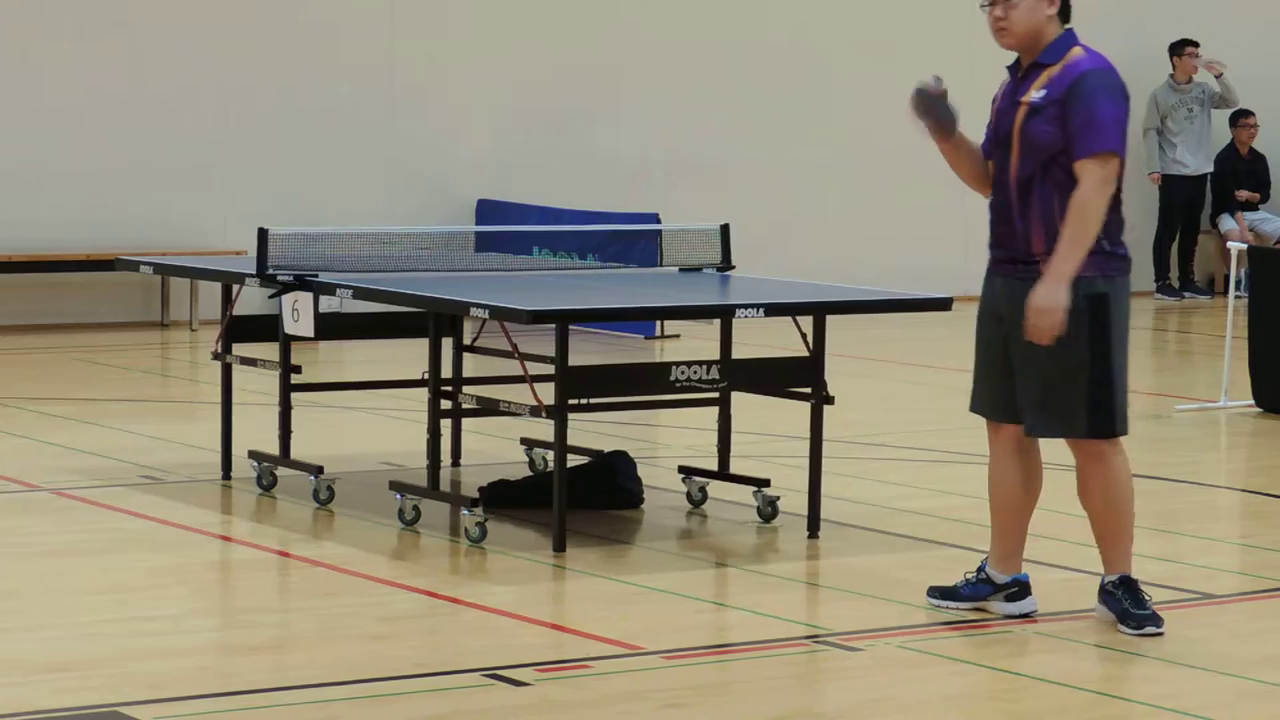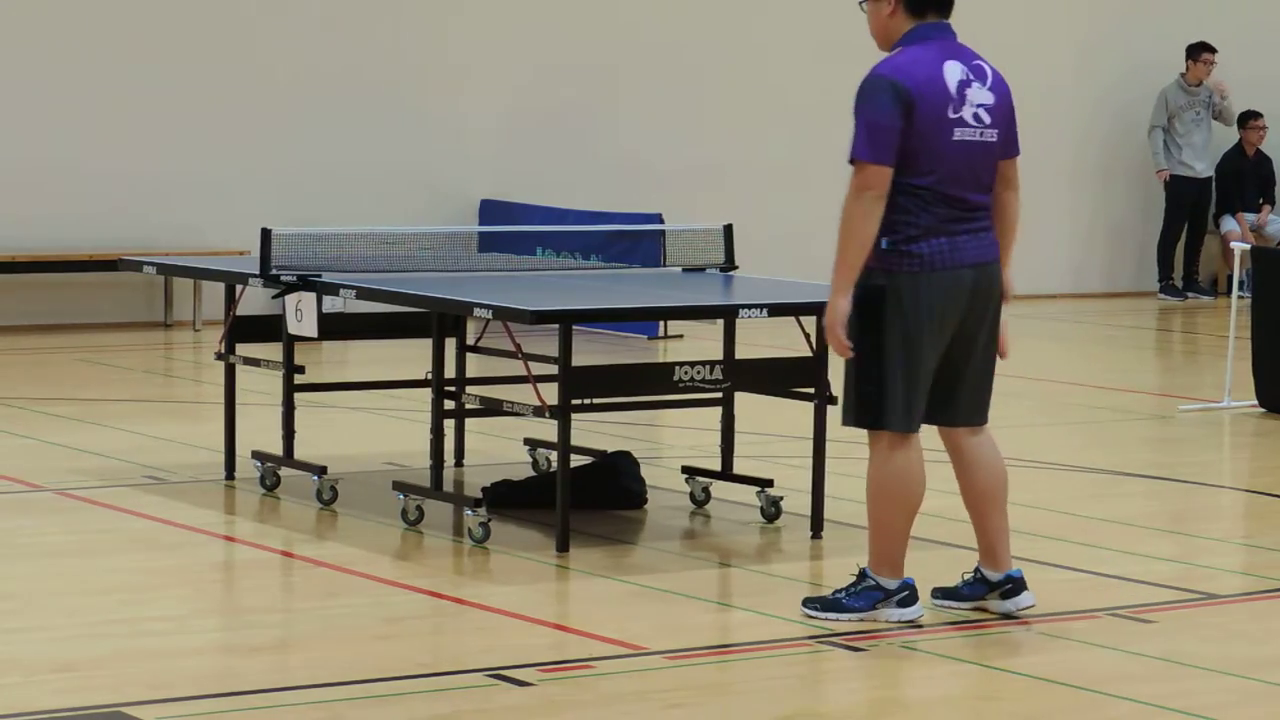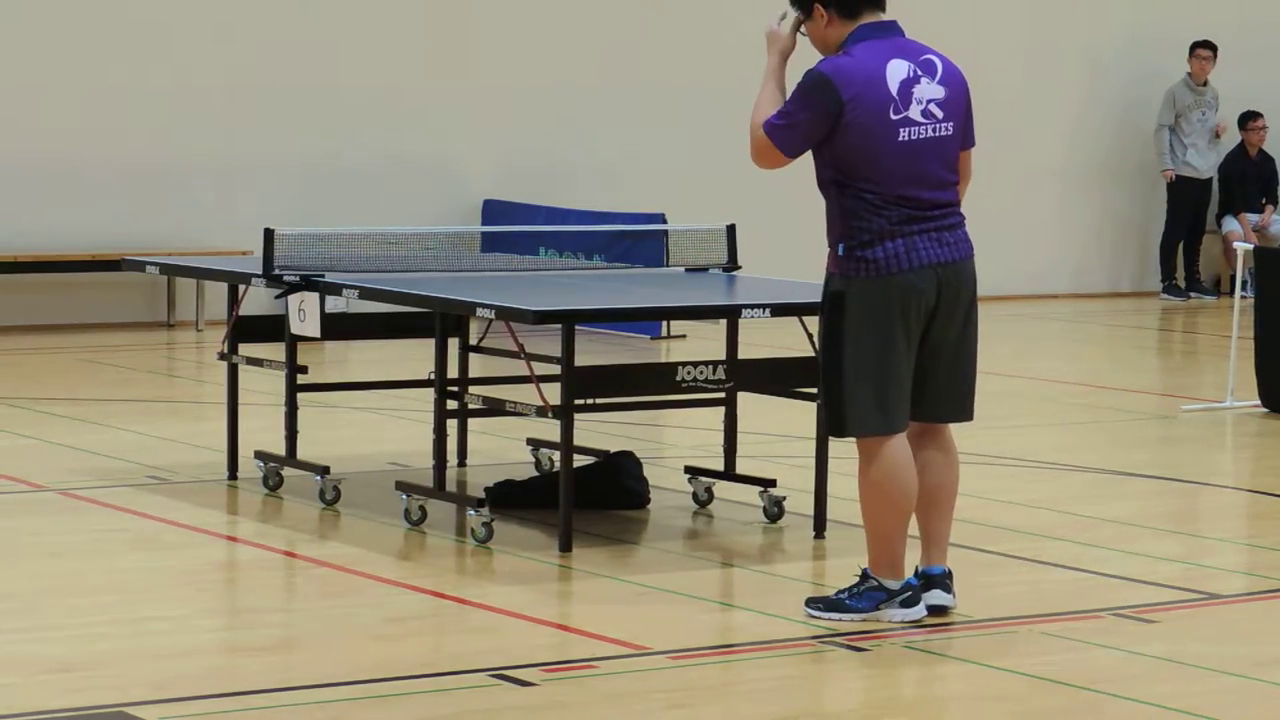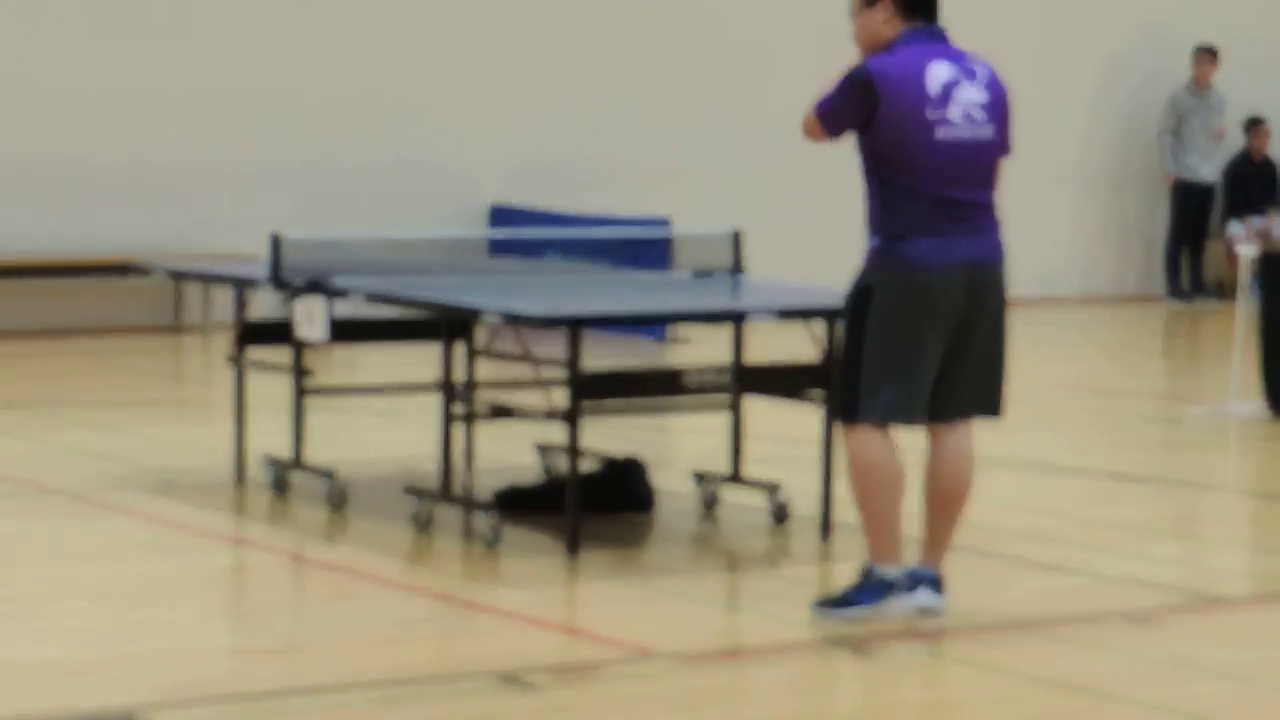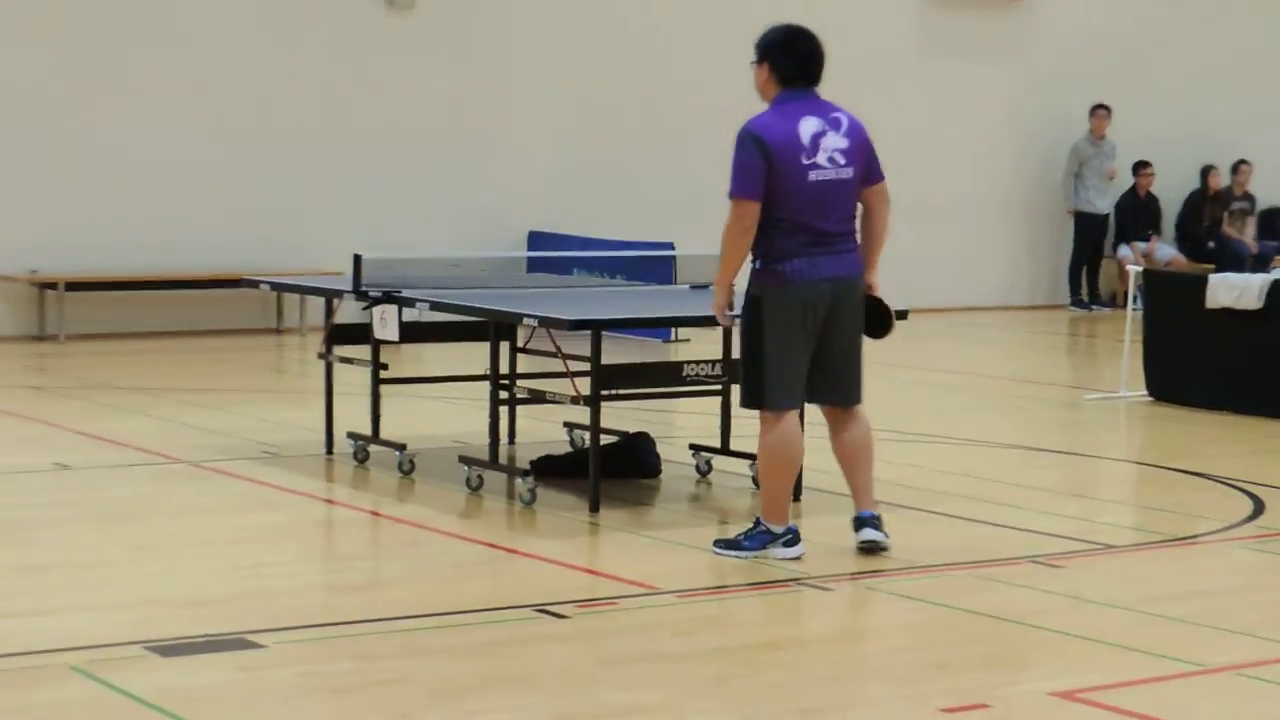
dt=1s
person 1, frame 1
left shoulder: (1090, 78)
right shoulder: (1013, 87)
left elbow: (1095, 184)
right elbow: (989, 179)
left wrist: (1057, 279)
right wrist: (945, 134)
left hip: (1075, 287)
right hip: (1006, 280)
left knee: (1093, 440)
right knee: (1007, 429)
left ankle: (1119, 581)
right ankle: (1004, 576)
person 1, frame 2
left shoulder: (891, 77)
right shoulder: (988, 76)
left elbow: (869, 191)
right elbow: (1007, 186)
left wrist: (841, 291)
right wrist: (1001, 267)
left hip: (909, 274)
right hip: (975, 269)
left knee: (892, 431)
right knee: (966, 426)
left ankle: (887, 584)
right ankle: (1000, 574)
person 1, frame 3
left shoulder: (835, 78)
right shoulder: (945, 70)
left elbow: (765, 151)
left wrist: (775, 60)
left hip: (876, 273)
right hip: (950, 264)
left knee: (882, 432)
right knee: (930, 425)
left ankle: (889, 585)
right ankle: (936, 573)
person 1, frame 4
left shoulder: (879, 75)
right shoulder: (987, 79)
left elbow: (814, 126)
left hip: (907, 270)
right hip: (980, 266)
left knee: (866, 417)
right knee: (952, 422)
left ankle: (886, 573)
right ankle: (930, 572)
person 1, frame 5
left shoulder: (761, 131)
right shoulder: (849, 126)
left elbow: (744, 221)
right elbow: (878, 204)
left wrist: (721, 288)
right wrist: (867, 270)
left hip: (785, 286)
right hip: (841, 283)
left knee: (779, 410)
right knee: (843, 406)
person 2, frame 1
left shoulder: (1203, 91)
right shoulder: (1160, 94)
left elbow: (1232, 102)
right elbow: (1150, 132)
left wrist: (1219, 76)
right wrist: (1153, 167)
left hip: (1199, 171)
right hip: (1173, 172)
left knee: (1191, 230)
right knee: (1168, 228)
left ankle: (1187, 281)
right ankle: (1162, 283)
person 2, frame 2
left shoulder: (1210, 93)
right shoulder: (1169, 93)
left elbow: (1229, 121)
right elbow: (1156, 129)
left wrist: (1223, 99)
right wrist: (1161, 163)
left hip: (1204, 173)
right hip: (1179, 173)
left knee: (1198, 230)
right knee: (1173, 229)
left ankle: (1191, 281)
right ankle: (1165, 283)
person 2, frame 3
left shoulder: (1213, 94)
right shoulder: (1175, 92)
right elbow: (1162, 129)
left wrist: (1218, 133)
right wrist: (1165, 164)
left hip: (1206, 173)
right hip: (1182, 172)
left knee: (1196, 231)
right knee: (1175, 229)
left ankle: (1193, 281)
right ankle: (1168, 283)
person 2, frame 4
left shoulder: (1218, 100)
right shoulder: (1179, 97)
right elbow: (1166, 133)
left wrist: (1221, 134)
right wrist: (1170, 169)
left hip: (1209, 178)
right hip: (1185, 177)
left knee: (1200, 234)
right knee: (1180, 233)
left ankle: (1197, 284)
right ankle: (1175, 286)
person 2, frame 5
left shoulder: (1111, 146)
right shoulder: (1080, 146)
right elbow: (1069, 176)
left wrist: (1113, 173)
right wrist: (1071, 205)
left hip: (1104, 209)
right hip: (1085, 209)
left knee: (1097, 255)
right knee: (1081, 254)
left ankle: (1094, 295)
right ankle: (1075, 297)
person 3, frame 1
left shoulder: (1260, 159)
right shoulder: (1224, 159)
right elbow: (1228, 198)
left wrist: (1249, 195)
right wrist: (1244, 230)
left hip: (1253, 211)
right hip: (1227, 212)
right knee: (1233, 236)
right ankle: (1234, 279)
person 3, frame 2
left shoulder: (1265, 161)
right shoulder: (1229, 160)
left elbow: (1269, 195)
right elbow: (1230, 199)
left wrist: (1264, 213)
right wrist: (1245, 230)
left hip: (1257, 213)
right hip: (1231, 214)
right knee: (1232, 237)
right ankle: (1235, 280)
person 3, frame 3
right shoulder: (1232, 161)
right elbow: (1233, 200)
right wrist: (1248, 231)
left hip: (1261, 214)
right hip: (1233, 214)
right knee: (1233, 237)
right ankle: (1238, 279)
person 3, frame 4
right shoulder: (1237, 166)
right elbow: (1235, 202)
right wrist: (1249, 231)
left hip: (1264, 217)
right hip: (1239, 218)
right knee: (1237, 242)
person 3, frame 5
left shoulder: (1153, 200)
right shoulder: (1125, 201)
left elbow: (1157, 227)
right elbow: (1126, 231)
left wrist: (1153, 242)
right wrist: (1138, 256)
left hip: (1149, 242)
right hip: (1127, 243)
left knee: (1181, 262)
right knee: (1127, 262)
